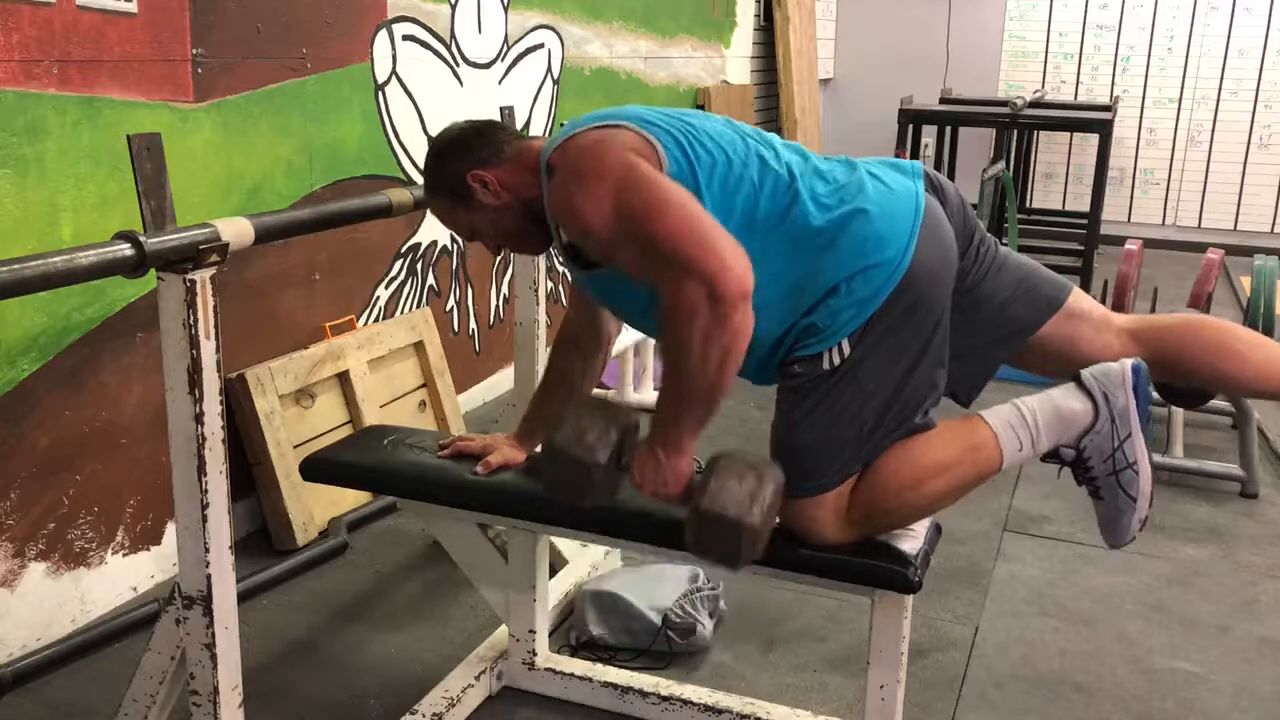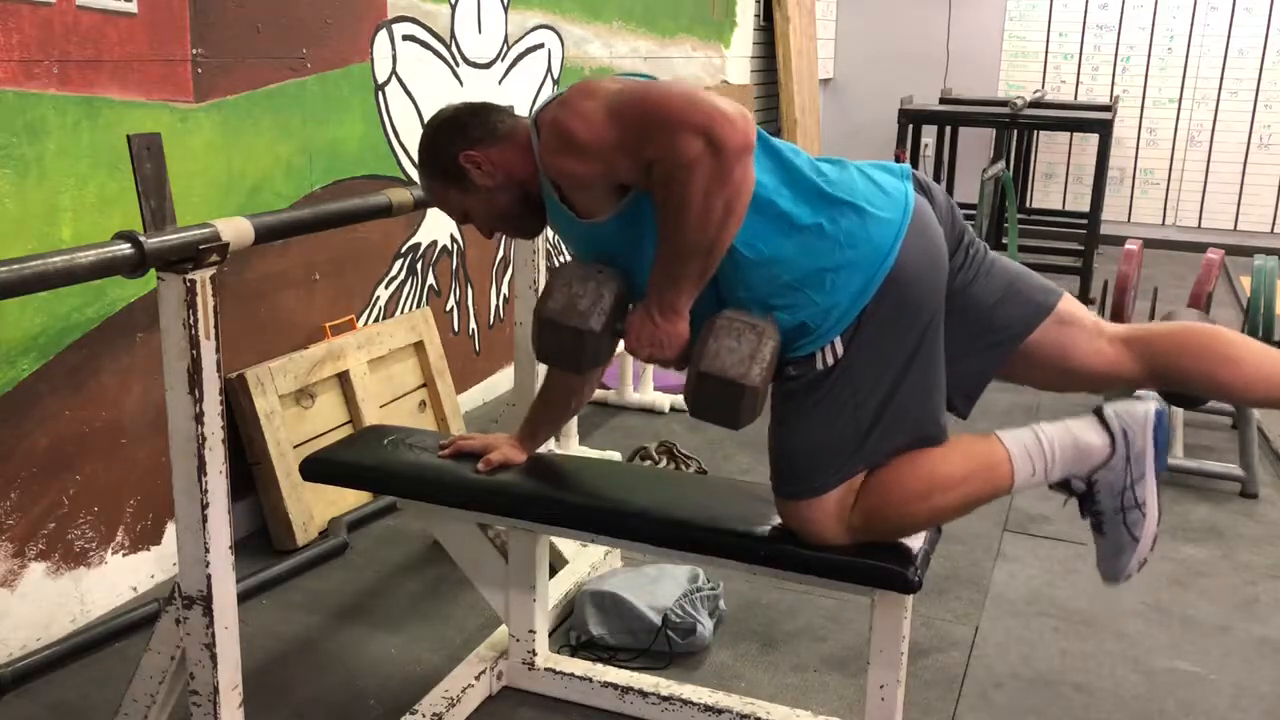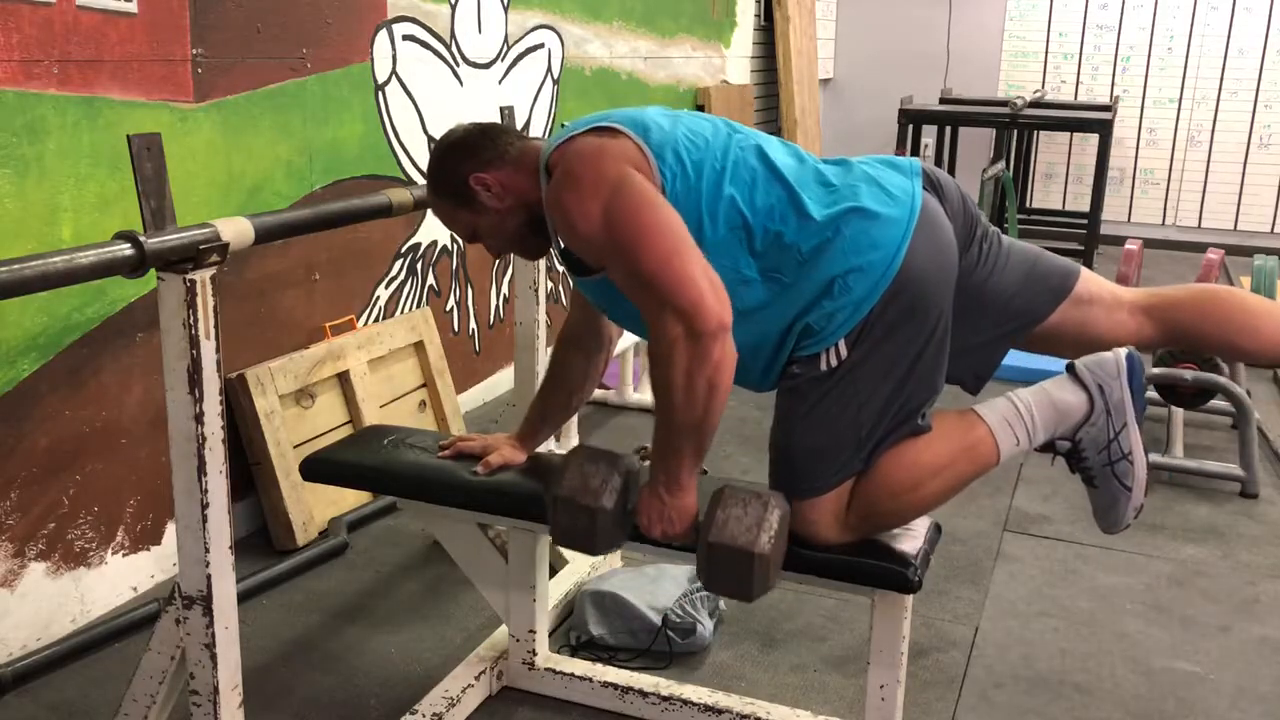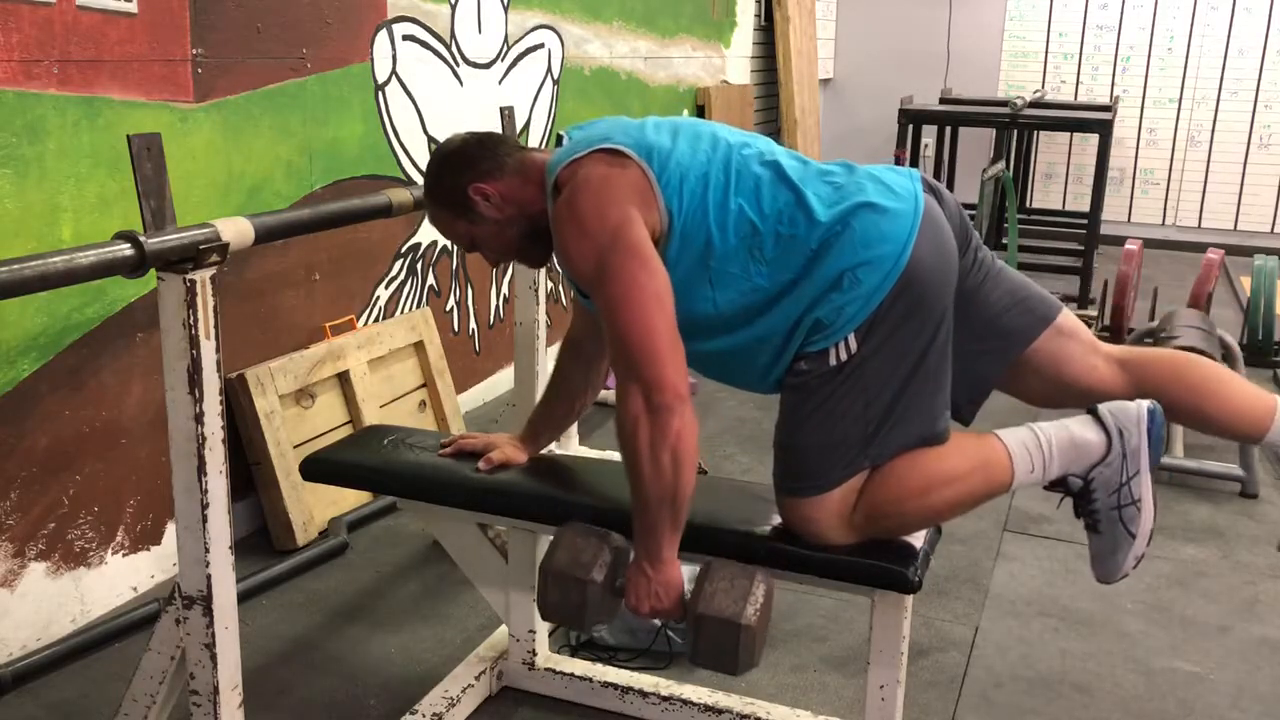
dt=0.7s
person 1, frame 1
left shoulder: (582, 186)
right shoulder: (589, 184)
left elbow: (719, 285)
right elbow: (588, 331)
left wrist: (671, 442)
right wrist: (523, 439)
left hip: (867, 275)
right hip: (908, 214)
left knee: (820, 516)
right knee: (1124, 339)
left ankle: (1065, 418)
person 1, frame 2
left shoulder: (570, 133)
right shoulder: (581, 190)
left elbow: (720, 133)
left wrist: (671, 300)
right wrist: (524, 438)
left hip: (854, 278)
right hip: (897, 223)
left knee: (823, 518)
right knee: (1116, 350)
left ankle: (1085, 449)
person 1, frame 3
left shoulder: (581, 190)
right shoulder: (598, 164)
left elbow: (701, 325)
right elbow: (589, 331)
left wrist: (673, 484)
right wrist: (524, 439)
left hip: (866, 274)
right hip: (909, 211)
left knee: (821, 517)
right knee: (1138, 315)
left ankle: (1059, 408)
person 1, frame 4
left shoulder: (587, 210)
right shoulder: (593, 174)
left elbow: (658, 393)
right elbow: (593, 337)
left wrist: (655, 558)
right wrist: (527, 441)
left hip: (867, 274)
right hip: (906, 222)
left knee: (822, 517)
right knee: (1103, 369)
left ankle: (1079, 449)
